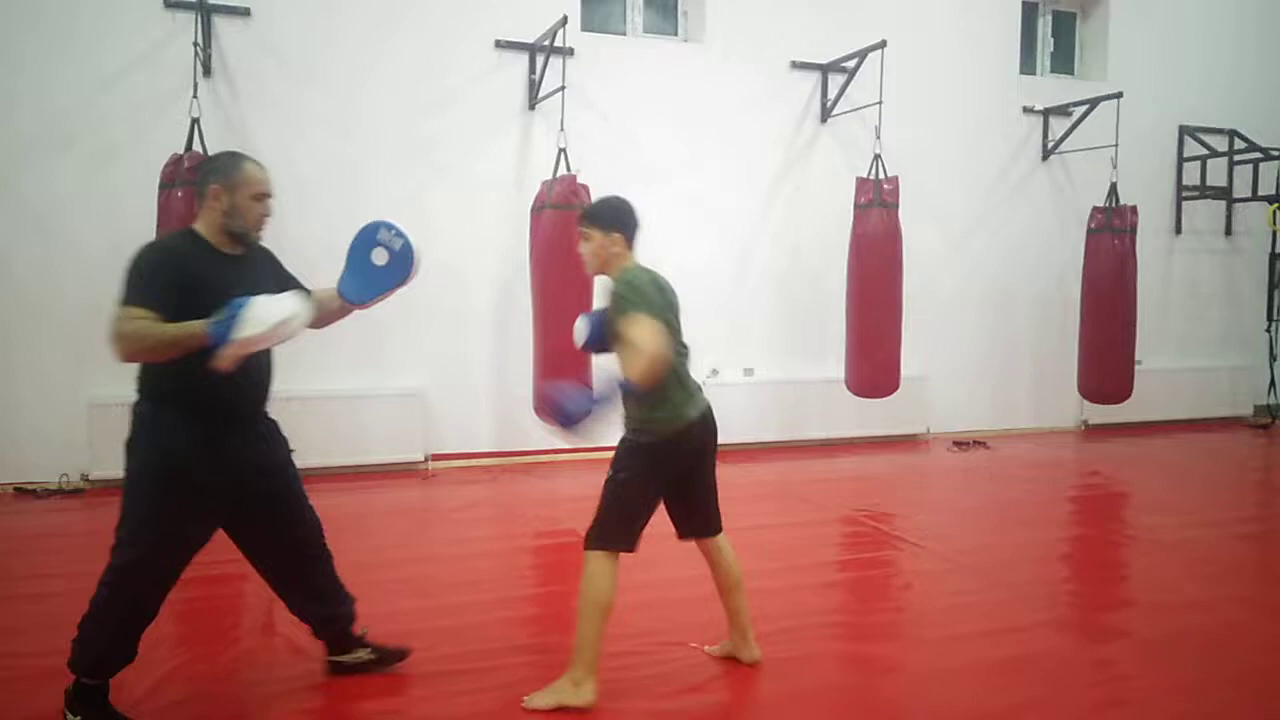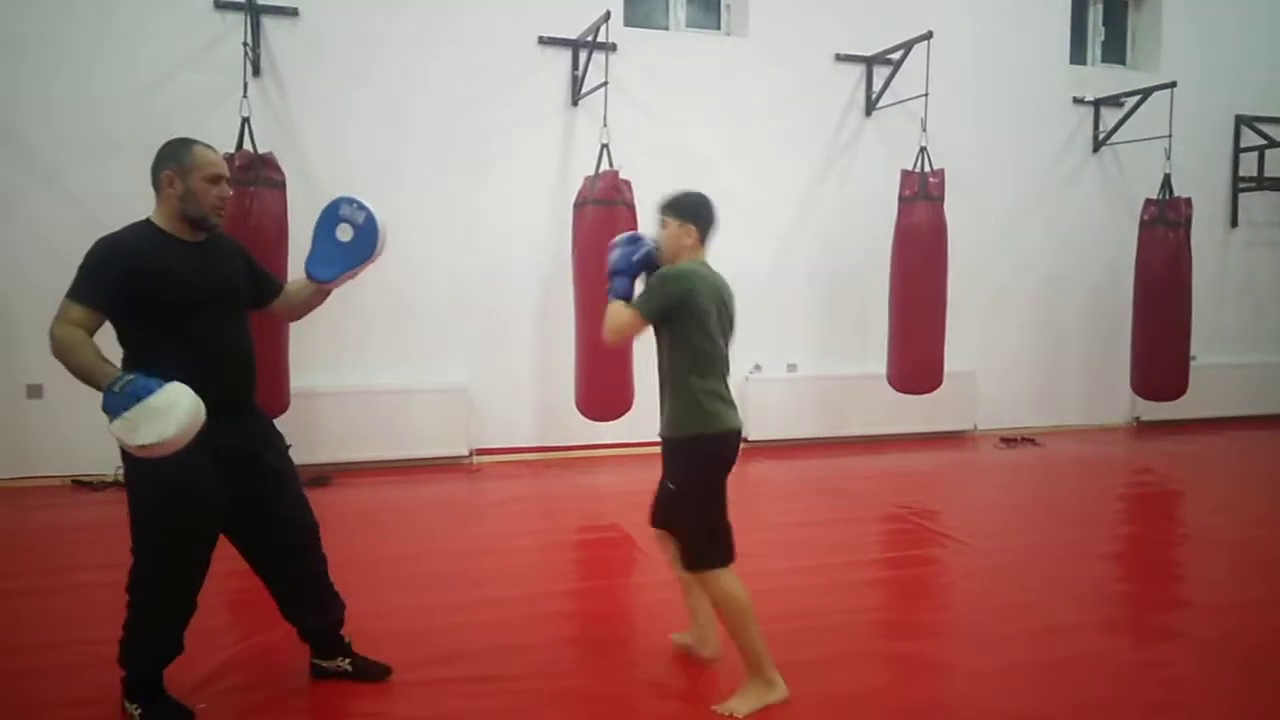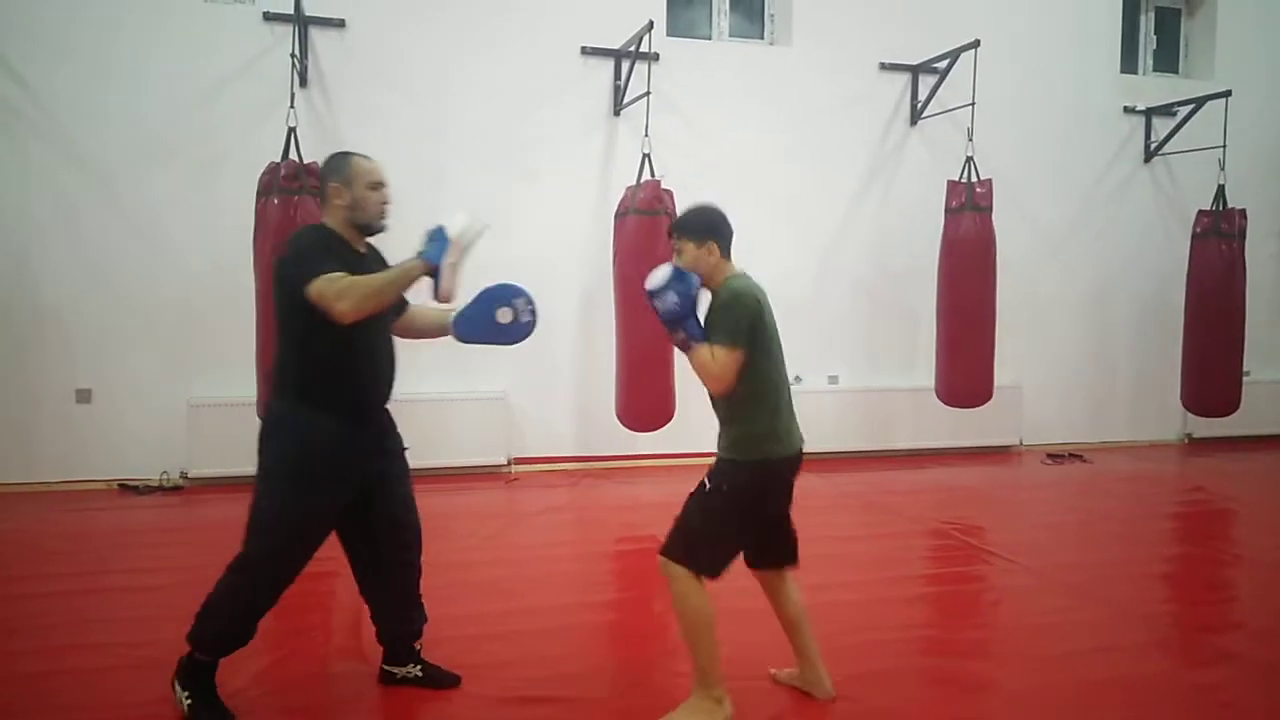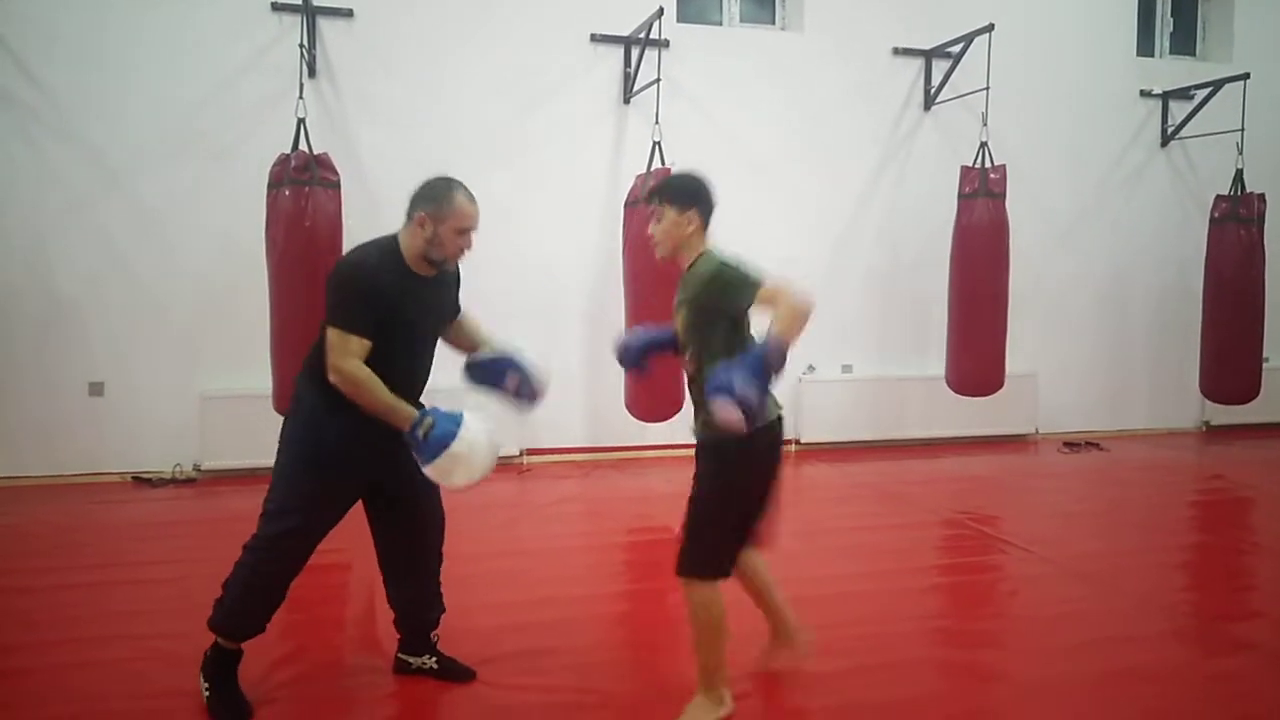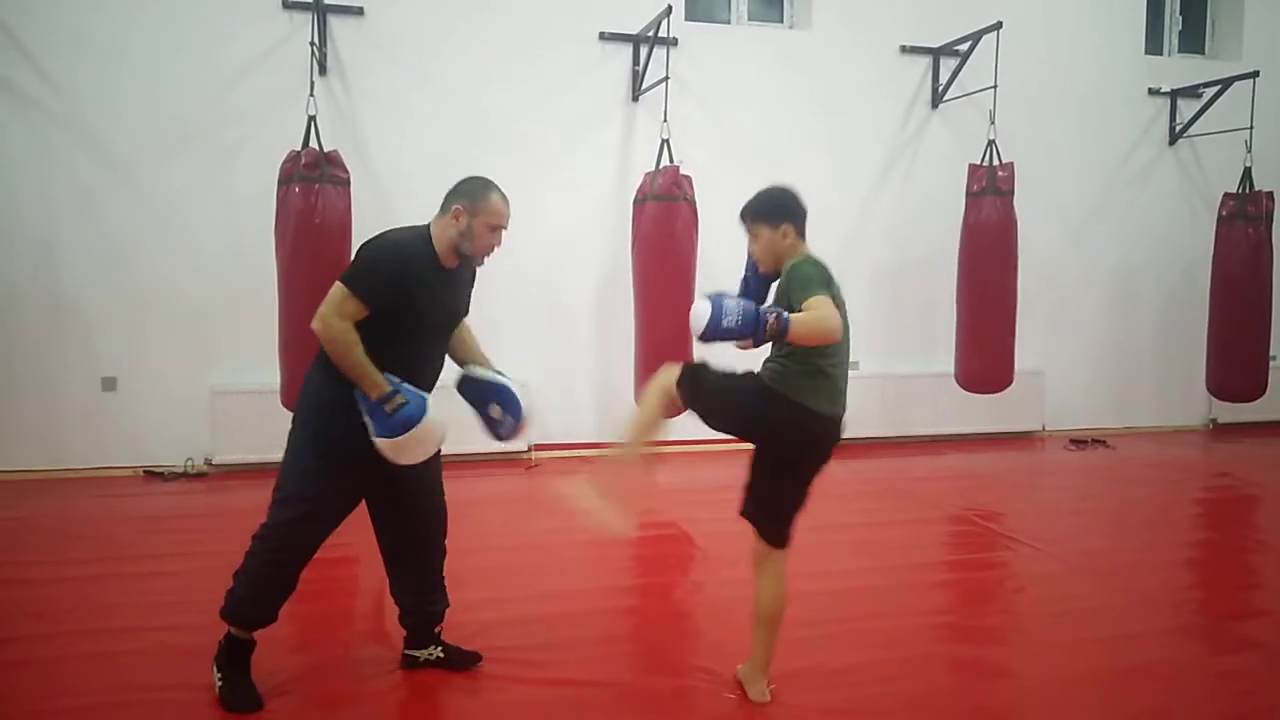
dt=1s
person 1, frame 1
left shoulder: (258, 261)
right shoulder: (166, 258)
left elbow: (313, 311)
right elbow: (129, 340)
right wrist: (212, 329)
left hip: (247, 436)
right hip: (176, 443)
left knee: (298, 539)
right knee: (143, 567)
left ankle: (344, 643)
person 1, frame 2
left shoulder: (225, 250)
right shoulder: (122, 253)
left elbow: (286, 304)
right elbow: (66, 331)
right wrist: (113, 381)
left hip: (244, 427)
left knee: (293, 537)
right knee: (169, 563)
left ankle: (329, 649)
person 1, frame 3
left shoulder: (369, 256)
right shoulder: (309, 248)
left elbow: (402, 320)
right elbow: (346, 305)
right wrist: (425, 261)
left hip: (368, 428)
right hip: (307, 432)
left knee: (395, 542)
right knee: (270, 555)
left ankle: (400, 655)
right ankle: (196, 671)
person 1, frame 4
left shoulder: (443, 271)
right shoulder: (364, 271)
left elbow: (451, 321)
right elbow: (342, 369)
left wrist: (490, 358)
right wrist: (413, 421)
left hip: (396, 424)
right hip: (330, 425)
left knee: (419, 532)
right knee: (283, 541)
left ankle: (416, 647)
right ankle: (221, 660)
person 1, frame 5
left shoulder: (463, 269)
right shoulder: (391, 255)
right elbow: (328, 324)
left wrist: (484, 374)
right wrist: (377, 389)
left hip: (407, 414)
right hip: (340, 407)
left knee: (420, 524)
right knee: (294, 526)
left ankle: (423, 638)
right ankle: (234, 650)
person 2, frame 1
left shoulder: (628, 288)
right shoulder: (656, 283)
left elbow: (653, 352)
left wrist: (607, 394)
right wrist: (608, 332)
left hip: (655, 437)
right hip: (697, 422)
left knee: (601, 550)
right knee: (709, 536)
left ankle: (579, 681)
right ankle: (743, 641)
person 2, frame 2
left shoulder: (672, 278)
right shoulder: (714, 284)
left elbow: (615, 331)
left wrist: (620, 278)
left hip: (695, 436)
right hip: (723, 430)
left knee: (705, 563)
right knee: (668, 529)
right ankle: (701, 634)
person 2, frame 3
left shoulder: (734, 298)
right shoulder: (739, 292)
left elbow: (719, 378)
right elbow: (728, 366)
left wrist: (682, 324)
right wrist: (684, 320)
left hip: (752, 457)
right hip: (774, 449)
left knee: (680, 564)
right knee: (774, 568)
right ankle: (813, 673)
person 2, frame 4
left shoulder: (715, 272)
right shoulder: (696, 276)
left elbow: (794, 306)
left wrist: (760, 364)
right wrist: (657, 338)
left hip: (739, 437)
right hip: (726, 432)
left knee: (698, 572)
right knee: (731, 548)
right ankle: (784, 635)
person 2, frame 5
left shoulder: (804, 271)
right shoulder: (810, 277)
left elbow: (828, 329)
right elbow: (768, 329)
left wrist: (751, 319)
right wrist: (749, 305)
left hip: (780, 406)
right hip: (817, 428)
left knee: (667, 380)
right knee: (769, 547)
right ankle: (756, 675)
